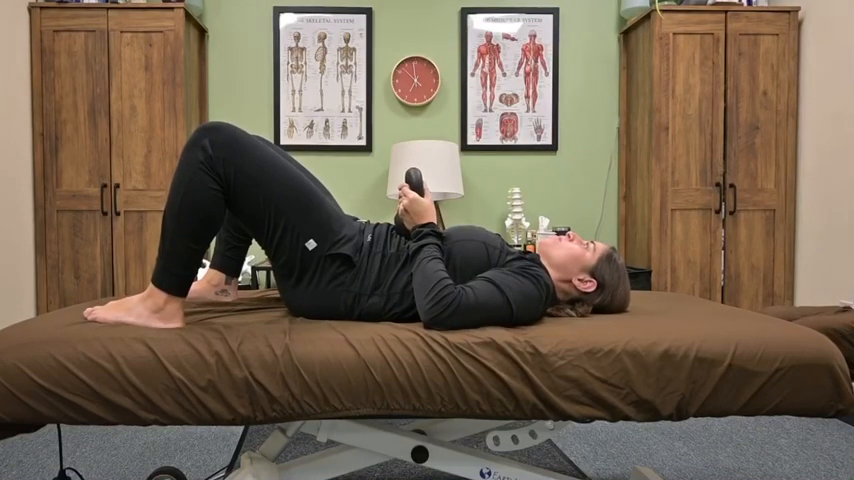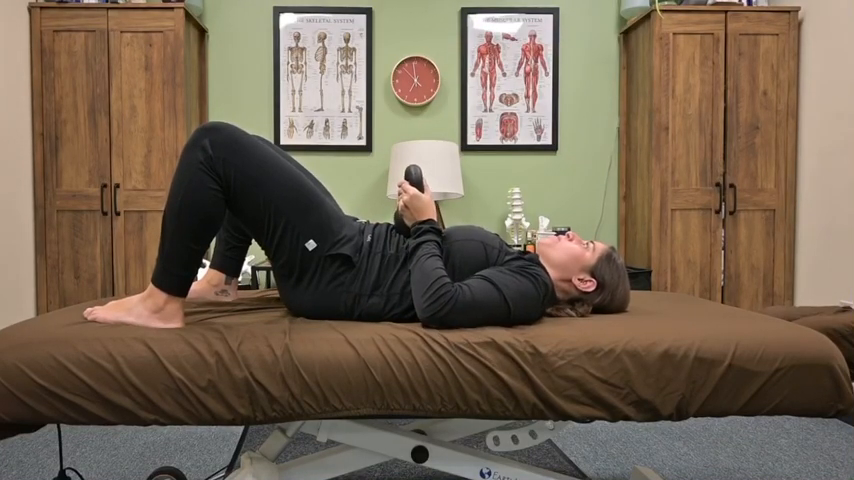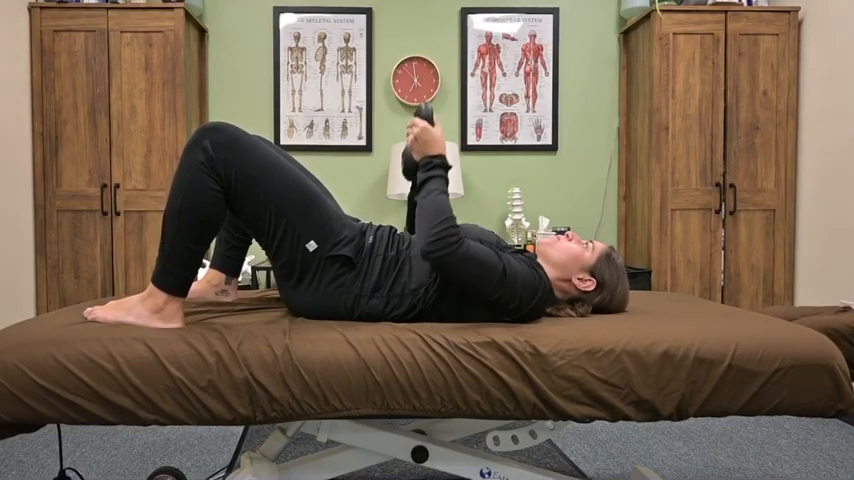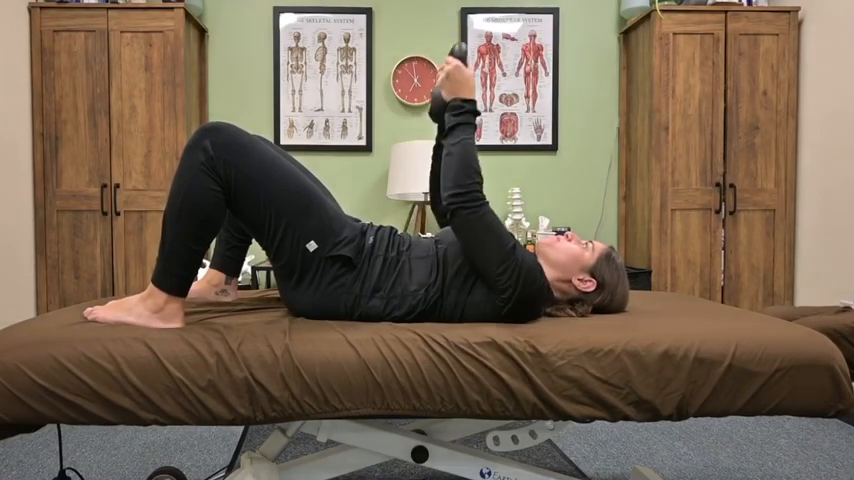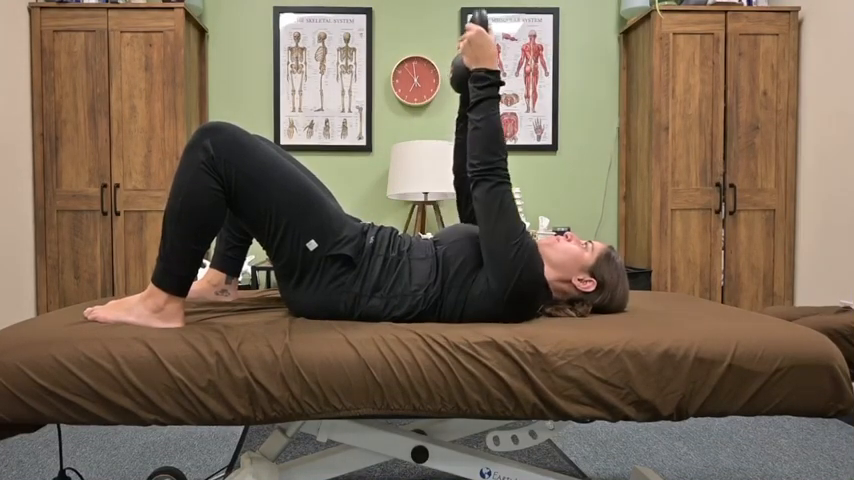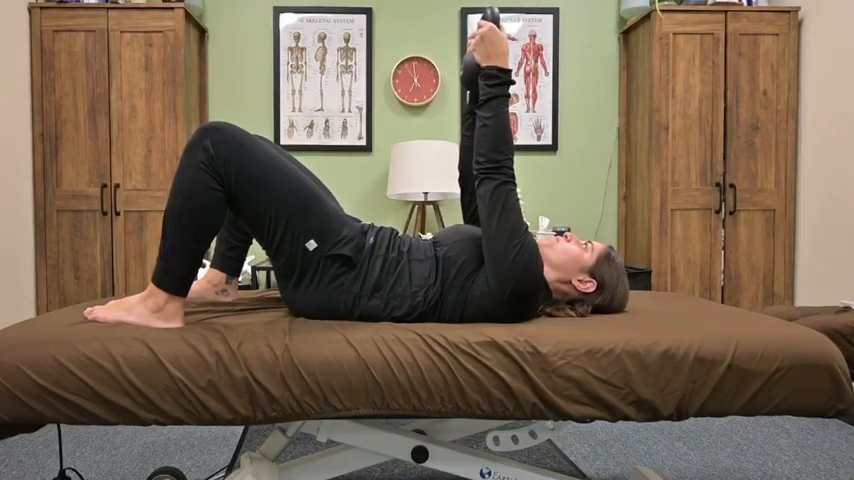
dt=0.4s
person 1, frame 1
left shoulder: (528, 291)
right shoulder: (521, 267)
left elbow: (440, 307)
left wrist: (424, 230)
right wrist: (423, 224)
left hip: (334, 271)
right hip: (355, 246)
left knee: (214, 144)
right knee: (240, 150)
left ankle: (161, 303)
right ankle: (220, 279)
person 1, frame 2
left shoulder: (527, 291)
right shoulder: (520, 267)
left elbow: (436, 305)
left wrist: (422, 225)
right wrist: (421, 220)
left hip: (333, 271)
right hip: (350, 247)
left knee: (214, 143)
right knee: (238, 151)
left ankle: (161, 303)
right ankle: (220, 280)
person 1, frame 3
left shoulder: (524, 288)
right shoulder: (519, 270)
left elbow: (439, 246)
left wrist: (434, 163)
right wrist: (422, 166)
left hip: (336, 271)
right hip: (353, 249)
left knee: (215, 143)
right knee: (245, 149)
left ankle: (161, 303)
right ankle: (219, 281)
person 1, frame 4
left shoulder: (522, 287)
right shoulder: (516, 271)
left elbow: (464, 199)
right elbow: (448, 205)
left wrist: (463, 106)
right wrist: (448, 116)
left hip: (335, 271)
right hip: (352, 250)
left knee: (215, 144)
right knee: (245, 151)
left ankle: (161, 303)
right ankle: (219, 280)
person 1, frame 5
left shoulder: (521, 281)
right shoulder: (512, 267)
left elbow: (490, 178)
right elbow: (470, 184)
left wrist: (487, 76)
right wrist: (469, 90)
left hip: (336, 271)
right hip: (352, 251)
left knee: (216, 143)
right knee: (243, 149)
left ankle: (161, 302)
right ankle: (219, 280)
person 1, frame 6
left shoulder: (520, 281)
right shoulder: (510, 267)
left elbow: (496, 176)
right elbow: (475, 181)
left wrist: (497, 74)
right wrist: (478, 87)
left hip: (334, 271)
right hip: (352, 252)
left knee: (215, 144)
right knee: (241, 153)
left ankle: (162, 302)
right ankle: (220, 280)
